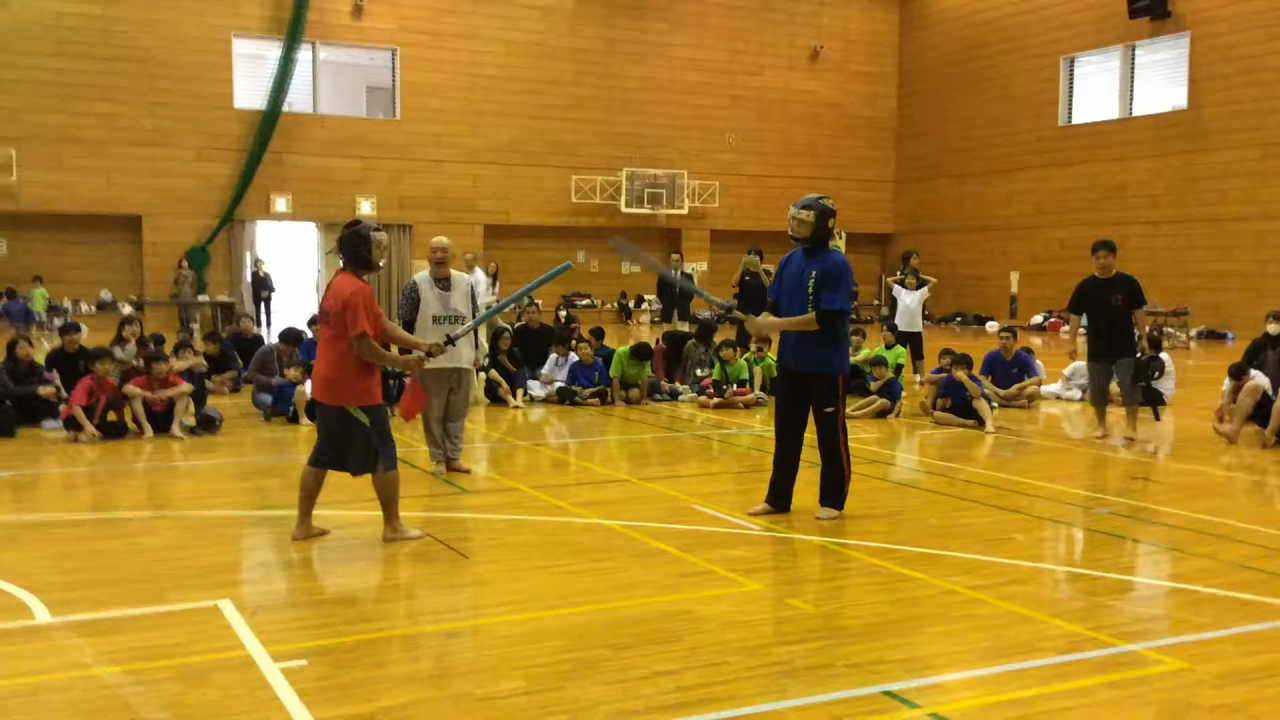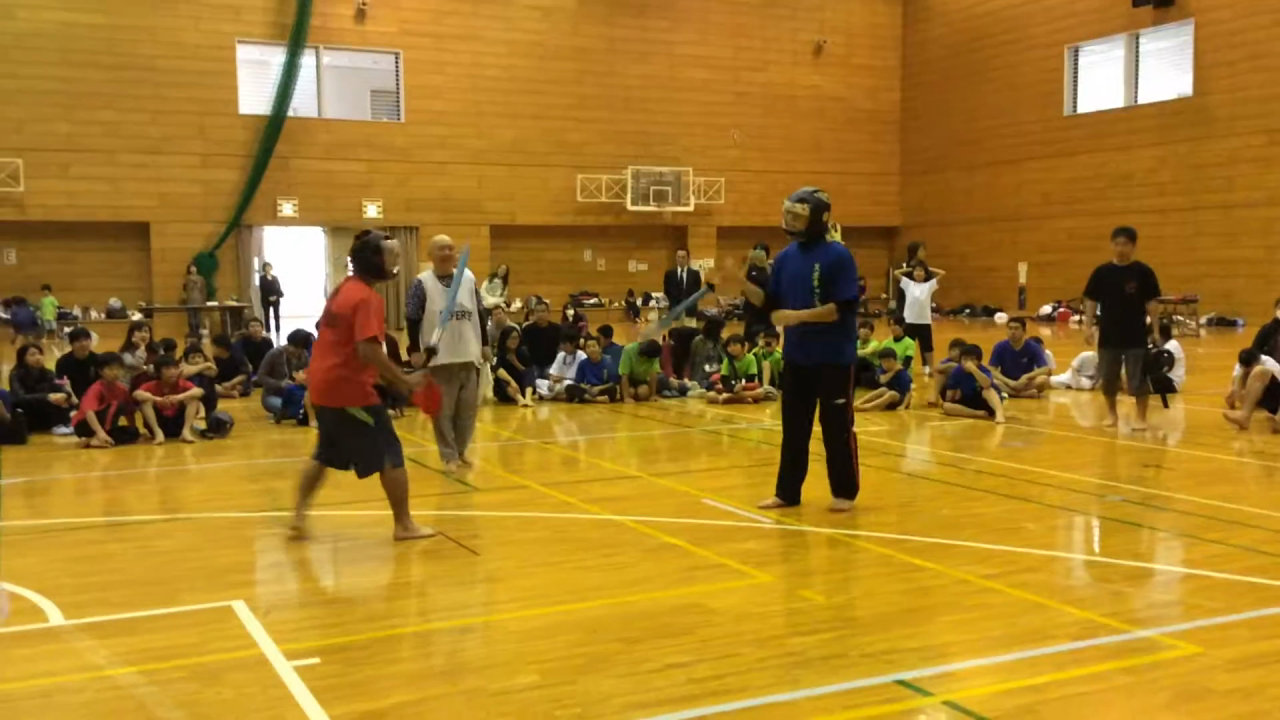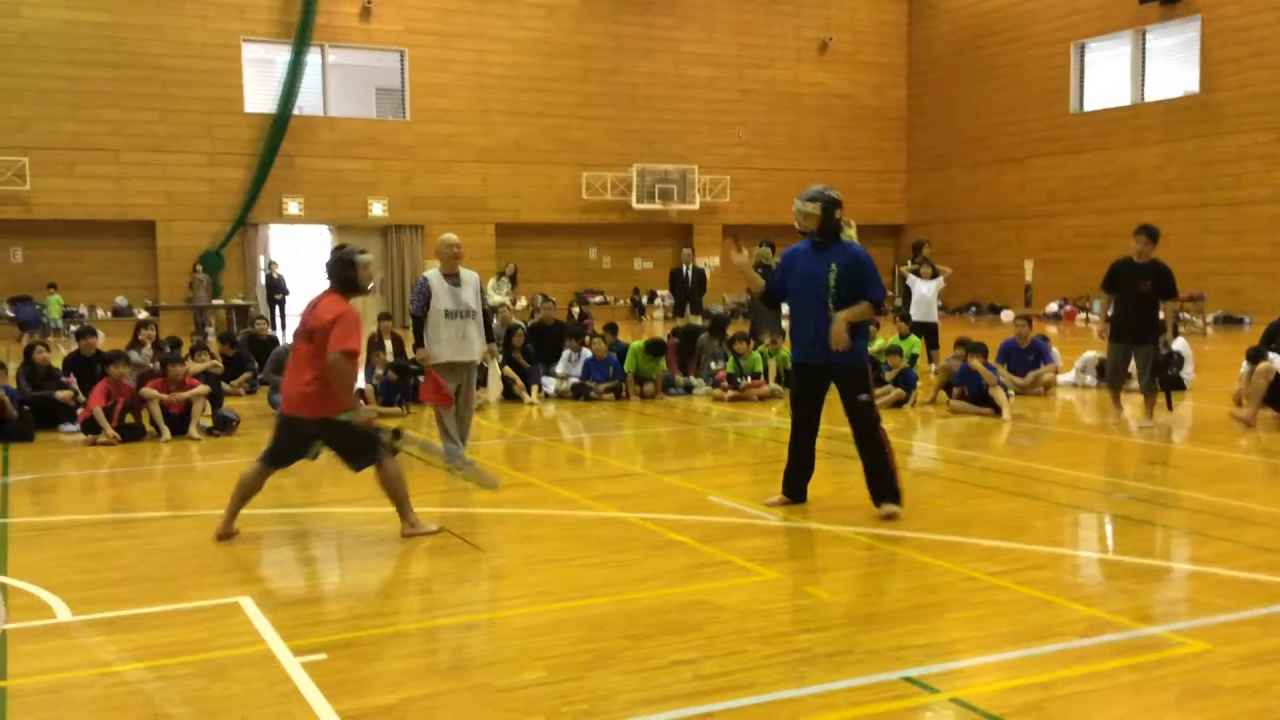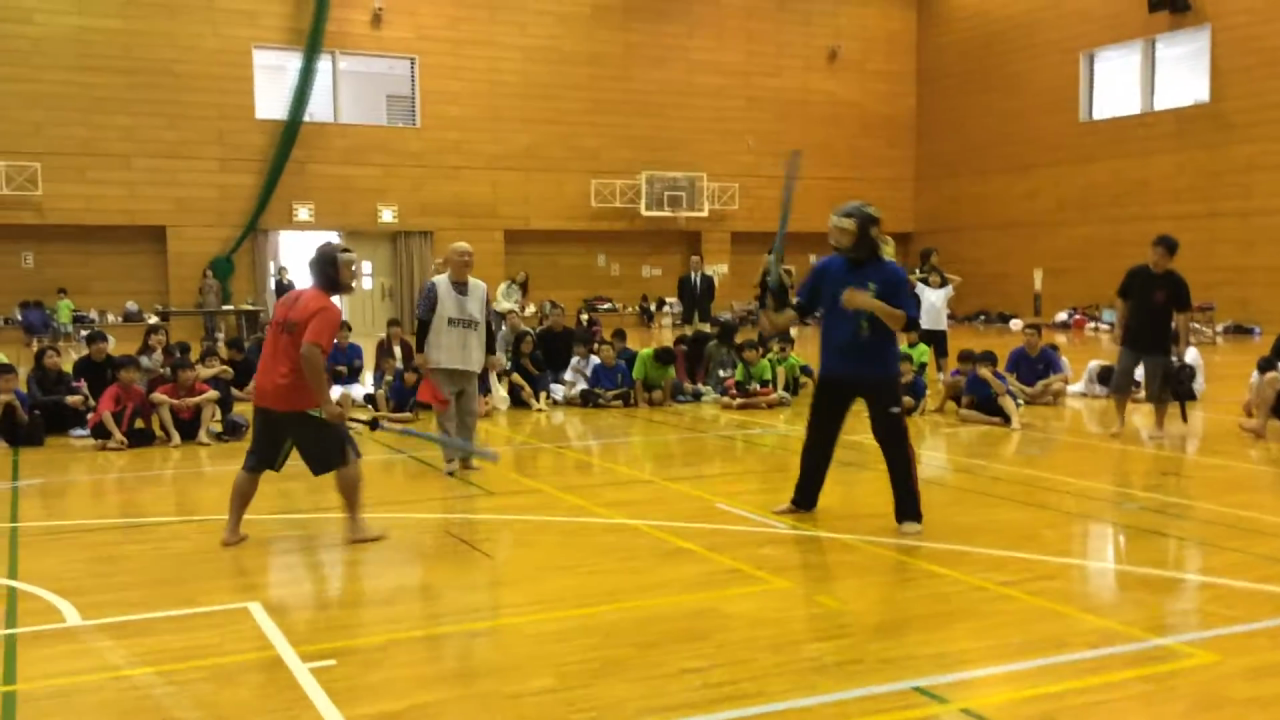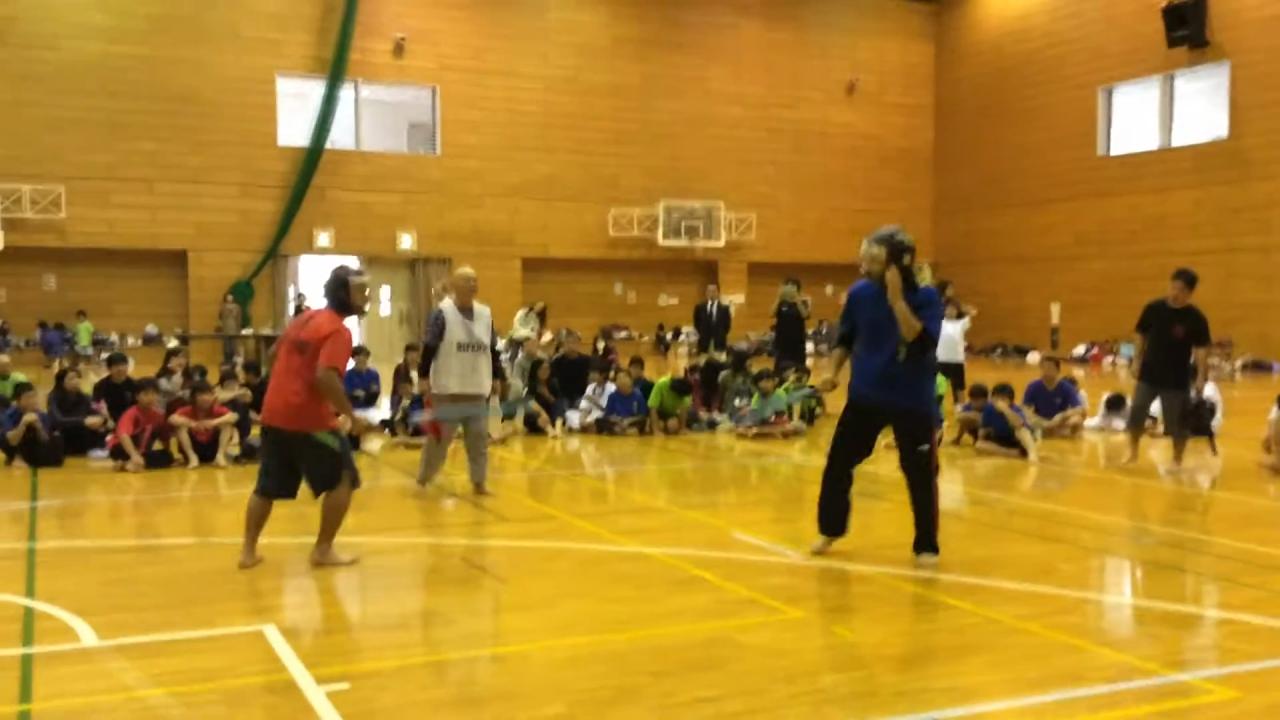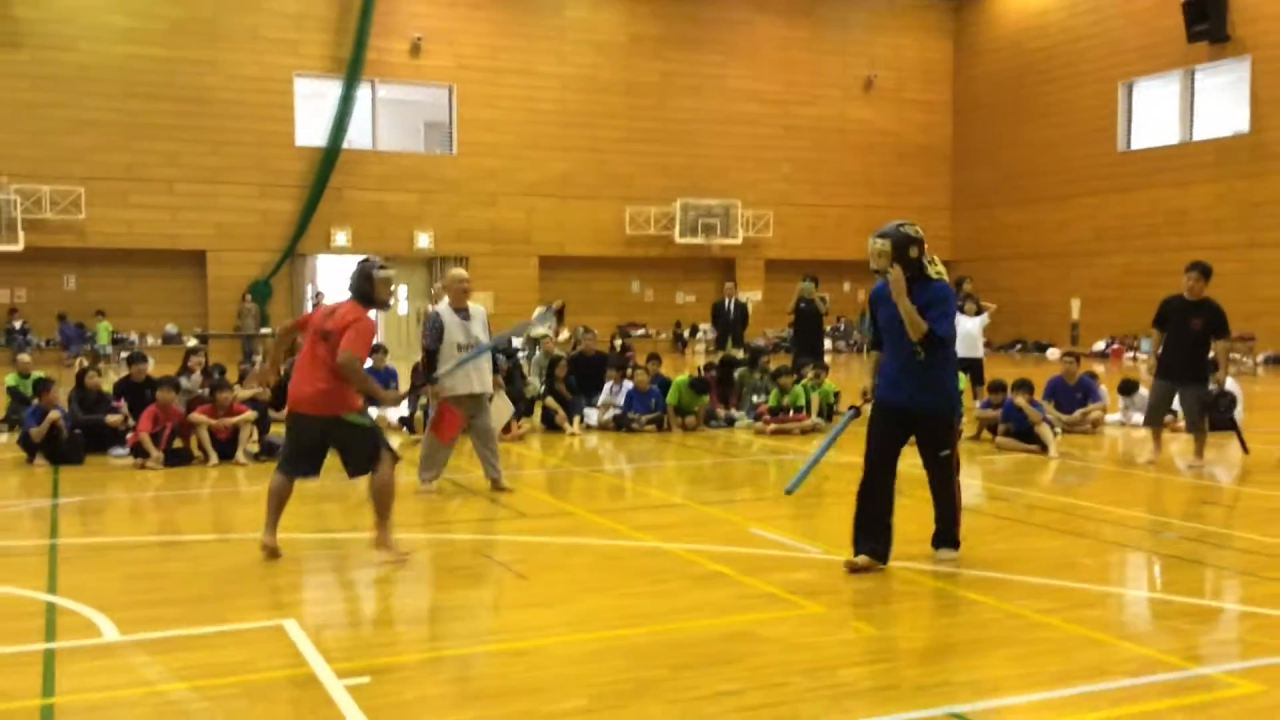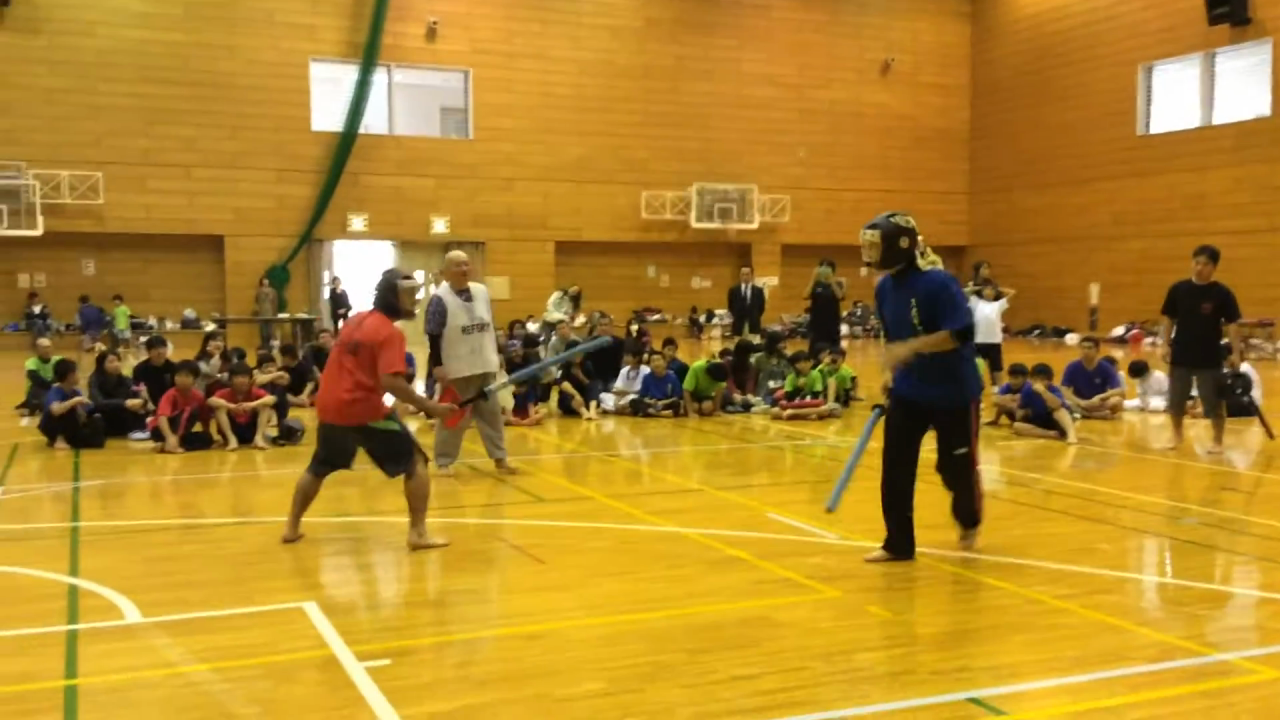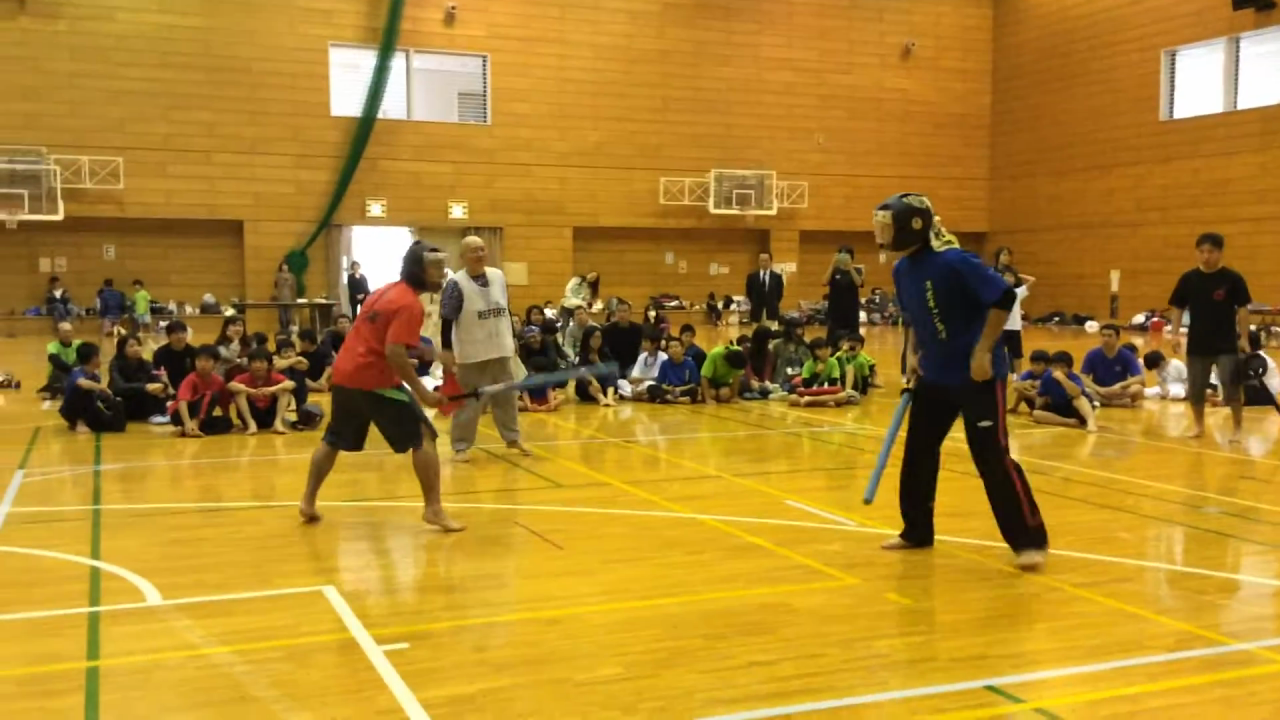
dt=0.2s
person 1, frame 1
left shoulder: (836, 265)
right shoulder: (788, 261)
left elbow: (828, 318)
right elbow: (775, 307)
left wrist: (778, 326)
right wrist: (763, 321)
left hip: (826, 365)
right hip: (791, 362)
left knee: (830, 435)
right knee: (786, 433)
left ankle: (832, 501)
right ankle: (778, 499)
person 1, frame 2
left shoulder: (838, 256)
right shoulder: (786, 257)
left elbow: (845, 307)
right elbow: (771, 302)
left wrist: (798, 316)
right wrist: (745, 286)
left hip: (834, 356)
right hip: (797, 356)
left knee: (837, 426)
right knee: (794, 427)
left ankle: (844, 492)
right ankle: (787, 492)
person 1, frame 3
left shoulder: (854, 256)
right shoulder: (793, 255)
left elbow: (876, 302)
right elbow: (771, 297)
left wrist: (844, 319)
right wrist: (745, 270)
left hip: (848, 356)
right hip: (806, 355)
left knee: (866, 425)
right knee: (802, 425)
left ankle: (887, 496)
right ankle: (793, 489)
person 1, frame 4
left shoulder: (890, 273)
right shoulder: (826, 268)
left elbow: (905, 321)
right elbow: (803, 307)
left wrist: (872, 304)
right wrist: (777, 321)
left hip: (880, 371)
right hip: (835, 370)
left knee: (895, 440)
right knee: (819, 437)
left ankle: (909, 514)
right ankle: (803, 499)
person 1, frame 5
left shoulder: (925, 297)
right shoulder: (859, 293)
left elbow: (921, 341)
right elbow: (846, 337)
left wrist: (896, 299)
right wrist: (833, 372)
left hip: (912, 399)
right hip: (865, 395)
left knee: (921, 472)
right knee: (839, 460)
left ankle: (926, 546)
right ankle: (831, 529)
person 1, frame 6
left shoulder: (939, 292)
right shoulder: (878, 293)
left elbow: (929, 340)
left wrist: (903, 299)
right wrist: (871, 378)
left hip: (936, 399)
right hip: (890, 397)
left knee: (942, 474)
right knee: (876, 472)
left ankle: (946, 540)
right ankle: (871, 550)
person 1, frame 7
left shoulder: (937, 283)
right shoulder: (884, 287)
left elbow: (962, 333)
left wrist: (911, 347)
right wrist: (890, 371)
left hip: (953, 390)
right hip: (907, 391)
left knee: (957, 467)
right knee: (895, 465)
left ankle: (969, 522)
right ankle: (898, 544)
person 1, frame 8
left shoulder: (956, 263)
right shoulder: (902, 269)
left elbow: (1004, 298)
left wrist: (983, 351)
right wrist: (913, 353)
left hip: (978, 372)
right hip: (934, 376)
left knee: (991, 456)
right knee: (917, 451)
left ankle: (1030, 540)
right ankle: (917, 531)
person 2, frame 1
left shoulder: (339, 283)
right shoulder: (357, 290)
left elbow: (381, 326)
right elbow: (362, 344)
left wrist: (421, 345)
right wrist: (399, 362)
left hip: (328, 386)
right hip: (353, 390)
left knee: (322, 457)
right knee: (384, 456)
left ankle: (303, 523)
right ankle: (393, 526)
person 2, frame 2
left shoulder: (344, 289)
right shoulder: (367, 298)
right elbow: (368, 350)
left wrist: (388, 376)
right wrist: (401, 379)
left hip: (323, 387)
right hip: (349, 391)
left knee: (325, 455)
right knee: (389, 455)
left ankle: (299, 515)
right ankle: (403, 525)
person 2, frame 3
left shoulder: (316, 304)
right shoulder: (346, 314)
right elbow: (337, 362)
right wrist: (355, 408)
left hip: (293, 399)
right hip: (326, 403)
left knee: (269, 462)
right knee: (383, 454)
left ankle: (227, 522)
right ankle: (409, 521)
person 2, frame 4
left shoulder: (291, 298)
right shoulder: (327, 309)
right elbow: (309, 353)
right wrist: (326, 402)
left hip: (266, 394)
right hip: (298, 399)
left knee: (254, 464)
right knee: (347, 456)
left ankle: (232, 529)
right ankle: (356, 525)
person 2, frame 5
left shoulder: (303, 319)
right shoulder: (338, 331)
left elbow: (275, 355)
right elbow: (325, 376)
right wrist: (351, 415)
left hip: (274, 414)
right hip: (309, 419)
left knee: (267, 487)
right knee: (343, 480)
left ankle: (248, 551)
right ankle: (324, 550)
person 2, frame 6
left shoulder: (326, 310)
right shoulder: (362, 321)
left elbow: (287, 330)
right elbow: (346, 361)
left wrist: (272, 364)
right wrist: (379, 393)
left hip: (301, 401)
right hip: (336, 404)
left knee: (288, 468)
right knee: (383, 460)
left ankle: (270, 533)
right ankle: (383, 535)
person 2, frame 7
left shoulder: (355, 321)
right shoulder: (390, 334)
right elbow: (391, 382)
right wrist: (429, 406)
left hip: (329, 408)
right hip: (363, 411)
left knee: (318, 468)
right knee: (416, 463)
left ankle: (292, 527)
right ankle: (418, 532)
person 2, frame 8
left shoulder: (384, 291)
right shoulder: (410, 304)
right elbow: (394, 352)
right wrist: (421, 391)
left hip: (344, 376)
right hip: (375, 380)
left knee: (332, 440)
right knee: (424, 438)
left ankle: (308, 502)
right ankle: (434, 509)
person 3, frame 1
left shoulder: (466, 282)
right shoulder: (416, 284)
left elbow: (473, 319)
right elbow: (406, 323)
left wrist: (475, 350)
left hip: (461, 359)
right hip: (430, 361)
left knee: (458, 411)
right knee: (433, 412)
left ankle: (453, 457)
right ankle: (438, 458)
person 3, frame 2
left shoulder: (468, 280)
right shoulder: (422, 283)
left elbow: (478, 315)
left wrist: (485, 345)
right wrist: (415, 352)
left hip: (468, 355)
right hip: (439, 357)
left knee: (468, 407)
right knee: (443, 410)
left ankle: (459, 450)
right ankle: (449, 456)
person 3, frame 3
left shoulder: (473, 279)
right shoulder: (428, 281)
left elbow: (484, 313)
left wrist: (490, 342)
right wrist: (420, 347)
left hip: (468, 353)
right hip: (441, 355)
left knee: (465, 406)
right knee: (446, 407)
left ankle: (459, 450)
right ankle: (454, 455)
person 3, frame 4
left shoulder: (481, 289)
right shoulder: (435, 286)
left elbow: (487, 325)
right elbow: (423, 322)
left wrist: (491, 354)
right wrist: (420, 352)
left hip: (469, 362)
right hip: (441, 361)
left knee: (469, 412)
right knee: (445, 410)
left ankle: (466, 456)
right ankle: (451, 457)
person 3, frame 5
left shoulder: (485, 314)
right shoulder: (442, 313)
left elbow: (492, 349)
right elbow: (429, 348)
left wrist: (497, 378)
right wrist: (424, 378)
left hip: (477, 387)
right hip: (448, 387)
left knee: (479, 435)
right knee: (440, 434)
left ankle: (479, 481)
right ankle: (423, 478)
person 3, frame 6
left shoulder: (480, 312)
right shoulder: (438, 315)
right elbow: (429, 353)
left wrist: (496, 374)
right wrist: (432, 383)
left hip: (477, 386)
right hip: (449, 388)
left knee: (486, 432)
right knee: (440, 433)
left ankle: (496, 478)
right ankle: (427, 477)
person 3, frame 7
left shoulder: (481, 291)
right shoulder: (440, 299)
right elbow: (433, 336)
left wrist: (496, 354)
right wrist: (437, 366)
left hip: (484, 366)
right hip: (456, 369)
left knee: (492, 412)
left ankle: (499, 458)
right ankle: (444, 461)
person 3, frame 8
left shoulder: (498, 276)
right shoulder: (456, 284)
right elbow: (447, 320)
left wrist: (512, 339)
right wrist: (446, 350)
left hip: (501, 350)
right hip: (472, 354)
left knee: (507, 397)
right knee: (468, 402)
left ankle: (513, 438)
right ankle: (461, 447)
person 4, frame 1
left shoulder: (1128, 282)
right shoulder: (1085, 286)
left elbow: (1138, 311)
right elbow: (1075, 315)
left wrist: (1142, 337)
right wrist: (1072, 342)
left hip: (1125, 347)
right hip: (1097, 348)
left knee: (1129, 387)
right knee: (1097, 389)
left ankle: (1131, 427)
right ankle: (1102, 425)
person 4, frame 2
left shoulder: (1143, 272)
right shoulder: (1101, 272)
left elbow: (1151, 302)
right elbow: (1091, 300)
right wrist: (1089, 326)
left hip: (1136, 336)
right hip: (1108, 335)
left knee: (1138, 378)
right knee: (1108, 377)
left ankle: (1141, 417)
right ankle: (1112, 413)
person 4, frame 3
left shoulder: (1161, 271)
right shoulder: (1119, 266)
left elbow: (1168, 302)
right elbow: (1108, 294)
right wrist: (1105, 320)
left hip: (1147, 334)
right hip: (1119, 331)
left knee: (1148, 376)
right knee: (1113, 372)
left ankle: (1148, 415)
right ankle: (1116, 406)
person 4, frame 4
left shoulder: (1177, 282)
right shoulder: (1135, 274)
left elbow: (1182, 314)
right elbow: (1122, 300)
left wrist: (1182, 343)
right wrist: (1119, 326)
left hip: (1159, 343)
right hip: (1131, 339)
left knee: (1159, 386)
right knee: (1120, 378)
left ankle: (1159, 425)
right ankle: (1120, 419)
person 4, frame 5
left shoulder: (1196, 318)
right shoulder: (1153, 308)
left elbow: (1201, 349)
right elbow: (1141, 335)
left wrist: (1201, 378)
right wrist: (1137, 360)
left hip: (1177, 378)
right hip: (1149, 373)
left knee: (1177, 421)
right knee: (1136, 411)
left ankle: (1177, 460)
right ankle: (1132, 450)
person 4, frame 6
left shoulder: (1213, 310)
right shoulder: (1170, 303)
left elbow: (1221, 341)
right elbow: (1158, 331)
left wrist: (1222, 370)
right wrist: (1153, 355)
left hip: (1195, 373)
right hip: (1166, 369)
left knee: (1196, 416)
right knee: (1154, 409)
left ankle: (1198, 455)
right ankle: (1156, 447)
person 4, frame 7
left shoulder: (1222, 293)
right shoulder: (1178, 289)
left elbow: (1232, 324)
right elbow: (1168, 318)
left wrist: (1236, 352)
right wrist: (1165, 344)
left hip: (1209, 357)
right hip: (1181, 355)
left knee: (1213, 400)
right knee: (1176, 398)
left ankle: (1217, 441)
right ankle: (1177, 435)
person 4, frame 8
left shoulder: (1233, 279)
right shoulder: (1188, 279)
left elbow: (1242, 309)
right elbow: (1177, 308)
left wrist: (1244, 338)
right wrist: (1175, 334)
left hip: (1226, 344)
right hip: (1197, 344)
left knee: (1231, 384)
right knee: (1196, 388)
left ankle: (1237, 427)
right ankle: (1198, 425)
